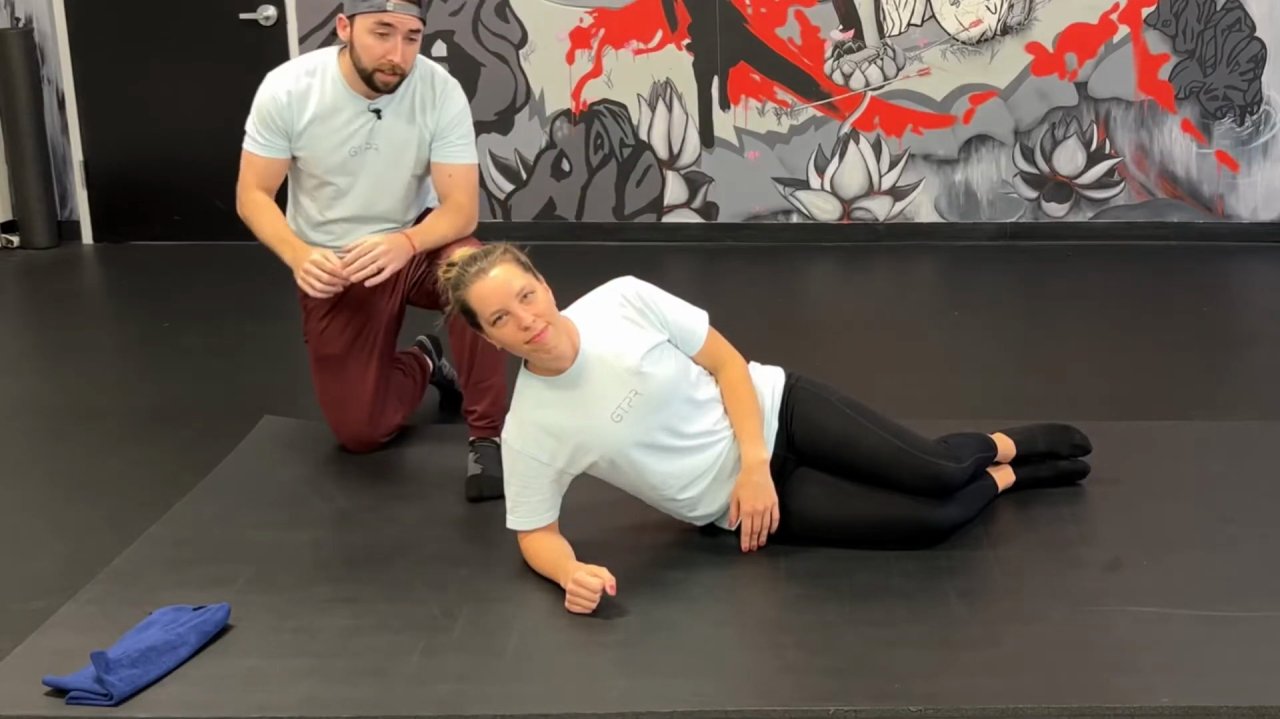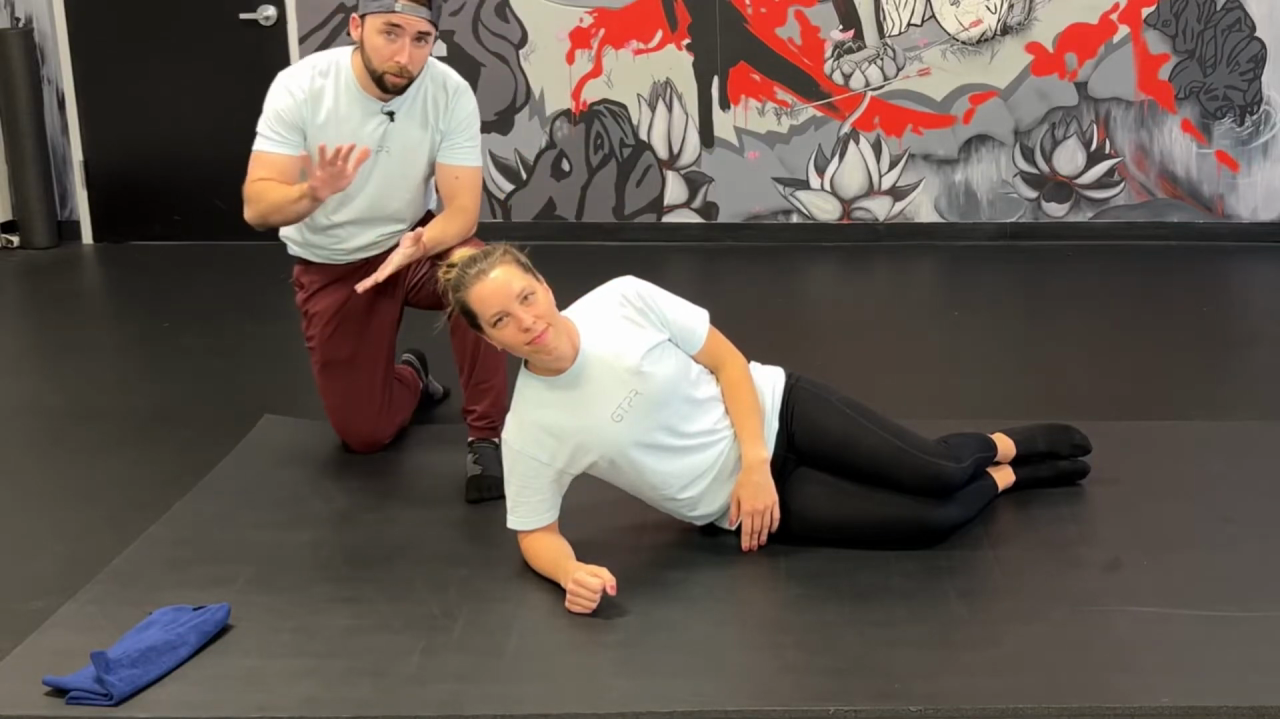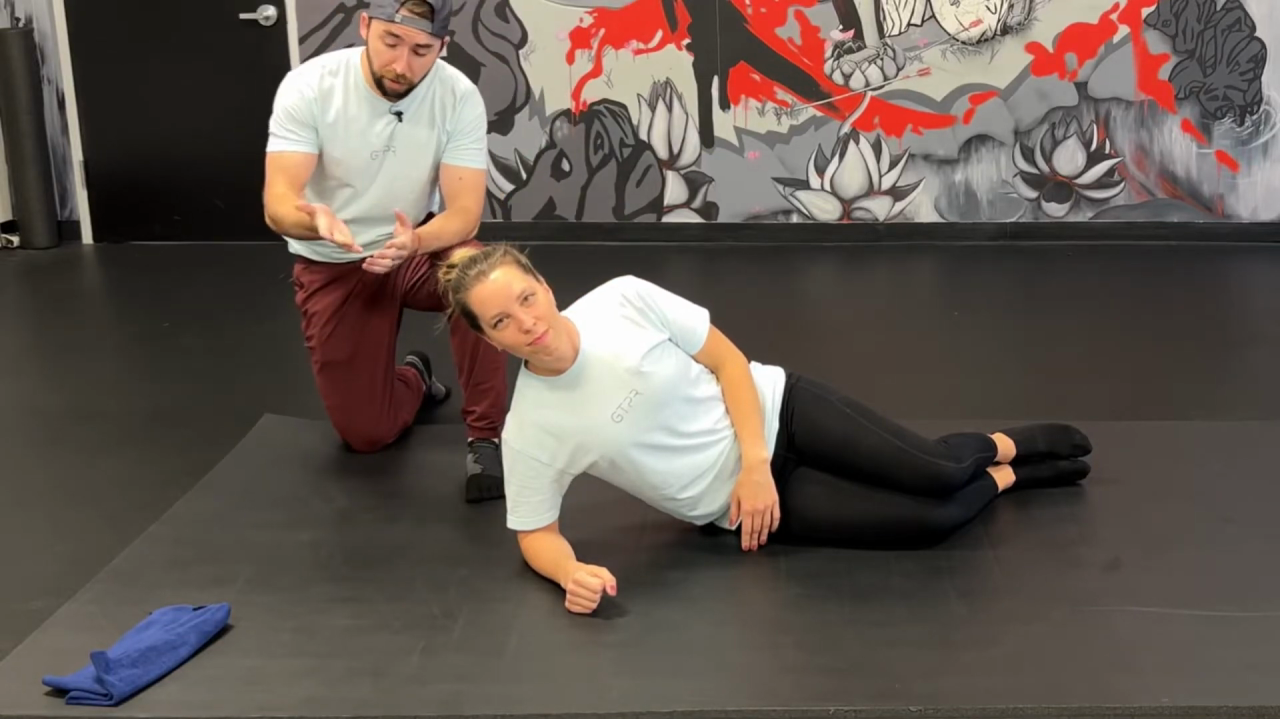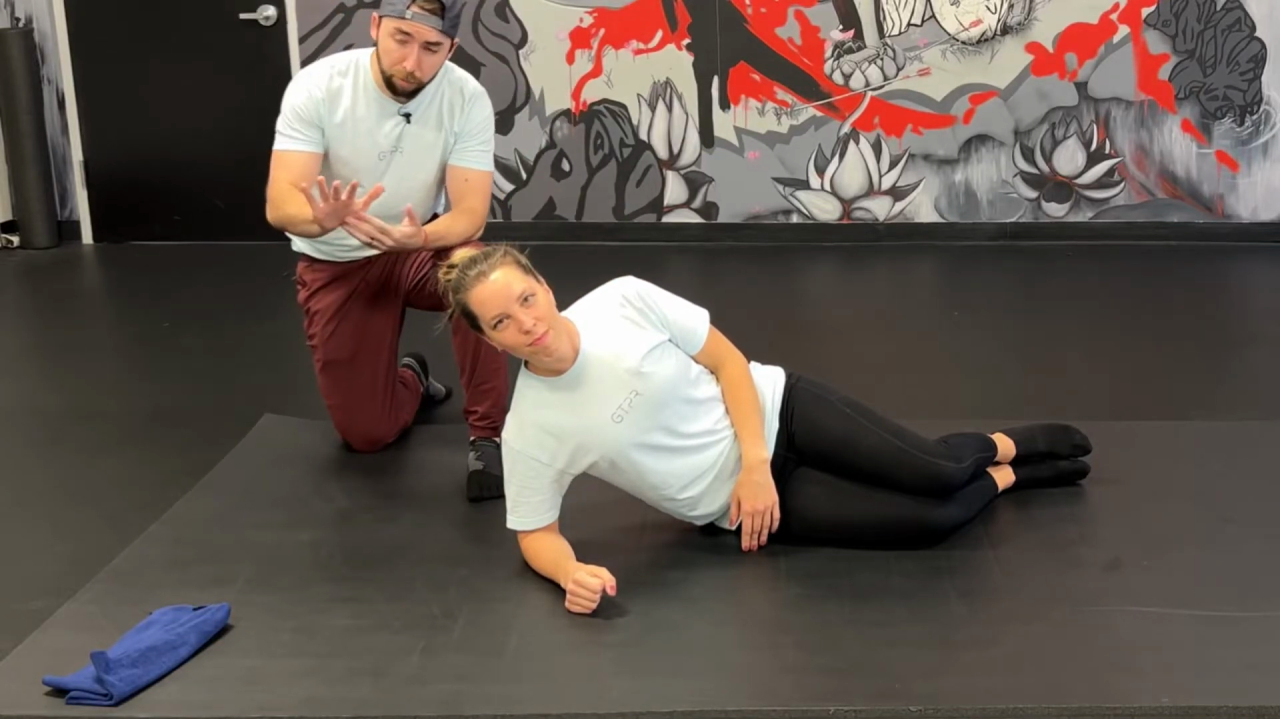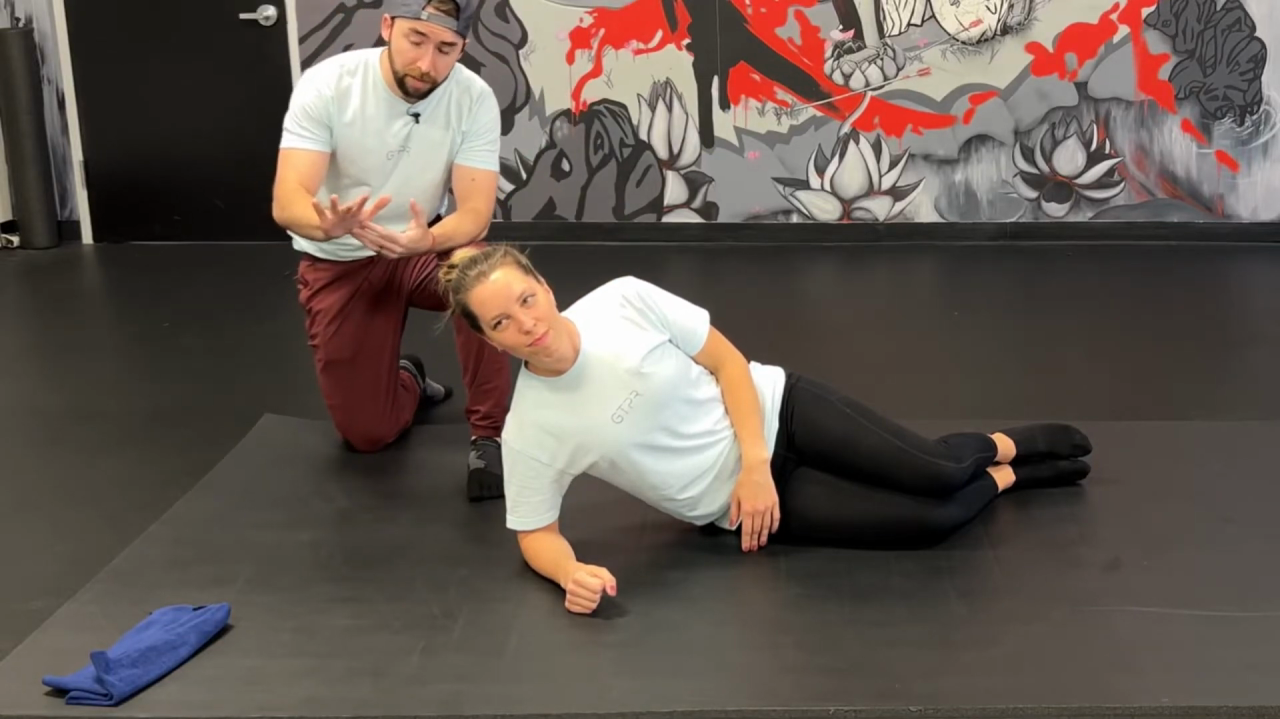
dt=0.4s
person 1, frame 1
left shoulder: (623, 298)
right shoulder: (528, 431)
left elbow: (728, 364)
right elbow: (535, 534)
left wrist: (754, 462)
right wrist: (570, 574)
left hip: (771, 411)
right hip: (729, 499)
left knee: (936, 474)
right knee: (931, 523)
left ankle: (1006, 445)
right ankle: (1004, 479)
person 1, frame 2
left shoulder: (624, 298)
right shoulder: (529, 430)
left elbow: (730, 362)
right elbow: (535, 534)
left wrist: (754, 462)
right wrist: (570, 573)
left hip: (773, 409)
right hip: (727, 495)
left knee: (935, 472)
right knee: (929, 523)
left ankle: (1005, 445)
right ankle: (1005, 479)
person 1, frame 3
left shoulder: (623, 298)
right shoulder: (529, 431)
left elbow: (729, 362)
right elbow: (536, 534)
left wrist: (754, 461)
right wrist: (570, 573)
left hip: (772, 410)
right hip: (729, 499)
left knee: (936, 474)
right knee: (931, 523)
left ankle: (1006, 444)
right ankle: (1004, 478)
person 1, frame 4
left shoulder: (624, 298)
right shoulder: (528, 431)
left elbow: (729, 361)
right elbow: (535, 533)
left wrist: (754, 462)
right wrist: (570, 573)
left hip: (772, 409)
right hip: (726, 495)
left knee: (935, 472)
right knee: (929, 523)
left ankle: (1004, 444)
right ankle: (1004, 479)
person 1, frame 5
left shoulder: (624, 298)
right shoulder: (529, 431)
left elbow: (729, 362)
right elbow: (536, 534)
left wrist: (755, 463)
right wrist: (570, 574)
left hip: (771, 410)
right hip: (728, 499)
left knee: (936, 473)
right knee: (930, 523)
left ankle: (1005, 444)
right ankle: (1004, 479)
person 2, frame 1
left shoulder: (442, 93)
right shoulder: (286, 90)
left elbow: (462, 208)
right elbow: (253, 193)
left wrist: (405, 244)
right wrist: (297, 253)
left hip: (414, 240)
right hip: (331, 265)
right knee: (360, 434)
left ankle: (487, 436)
right ankle: (421, 363)
person 2, frame 2
left shoulder: (452, 94)
right shoulder: (298, 88)
left elbow: (463, 210)
right elbow: (257, 206)
left wrist: (417, 246)
right wrist: (314, 193)
left hip: (412, 242)
right hip: (329, 268)
right knee: (365, 435)
left ankle: (486, 436)
right ankle: (410, 379)
person 2, frame 3
left shoulder: (459, 97)
right shoulder: (308, 87)
left elbow: (465, 213)
right elbow: (277, 202)
left wrist: (414, 241)
right wrist: (316, 222)
left hip: (417, 244)
right hip: (331, 268)
right knee: (366, 434)
left ankle: (487, 436)
right ankle: (414, 380)
person 2, frame 4
left shoulder: (468, 99)
right shoulder: (317, 86)
left elbow: (471, 213)
right elbow: (279, 204)
left wrist: (417, 236)
right wrist: (325, 218)
left hip: (418, 245)
right hip: (335, 265)
right knee: (366, 434)
left ankle: (487, 435)
right ankle: (412, 381)
person 2, frame 5
left shoulder: (475, 99)
right shoulder: (325, 85)
left elbow: (476, 213)
right elbow: (287, 202)
left wrist: (426, 239)
right wrist: (330, 225)
left hip: (424, 247)
right hip: (338, 264)
right knee: (368, 434)
left ankle: (489, 433)
right ankle: (408, 382)
